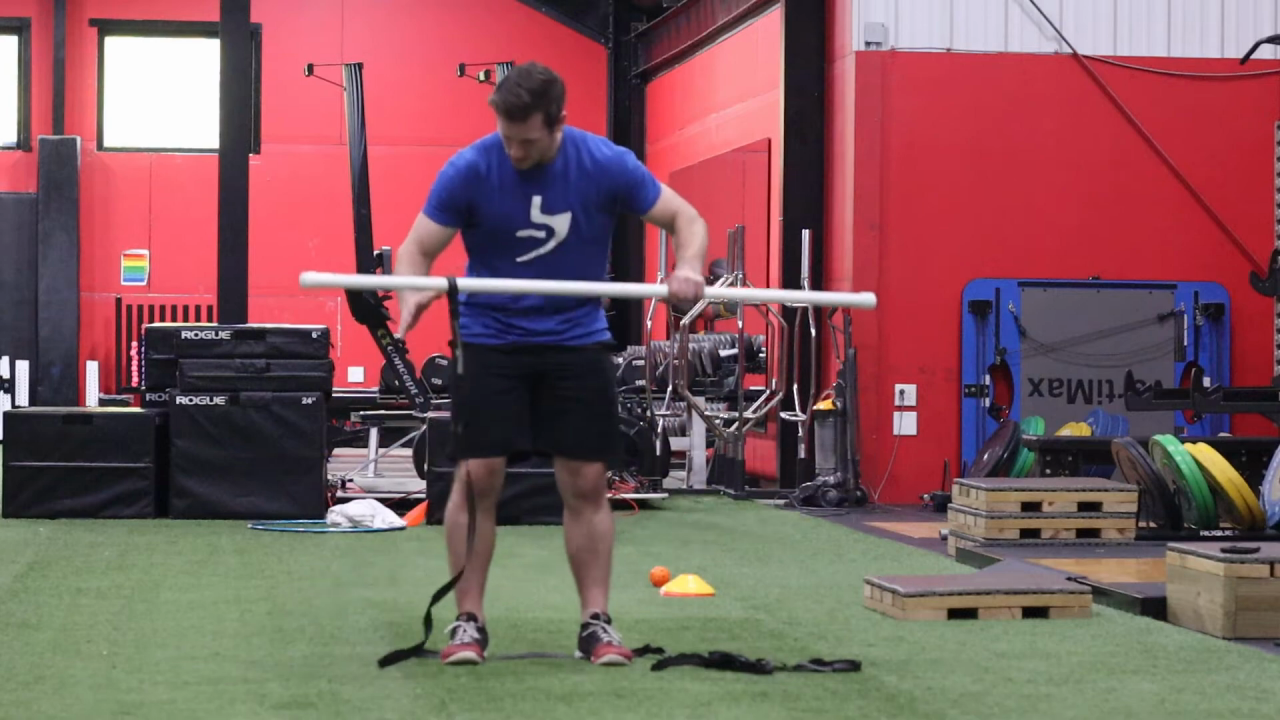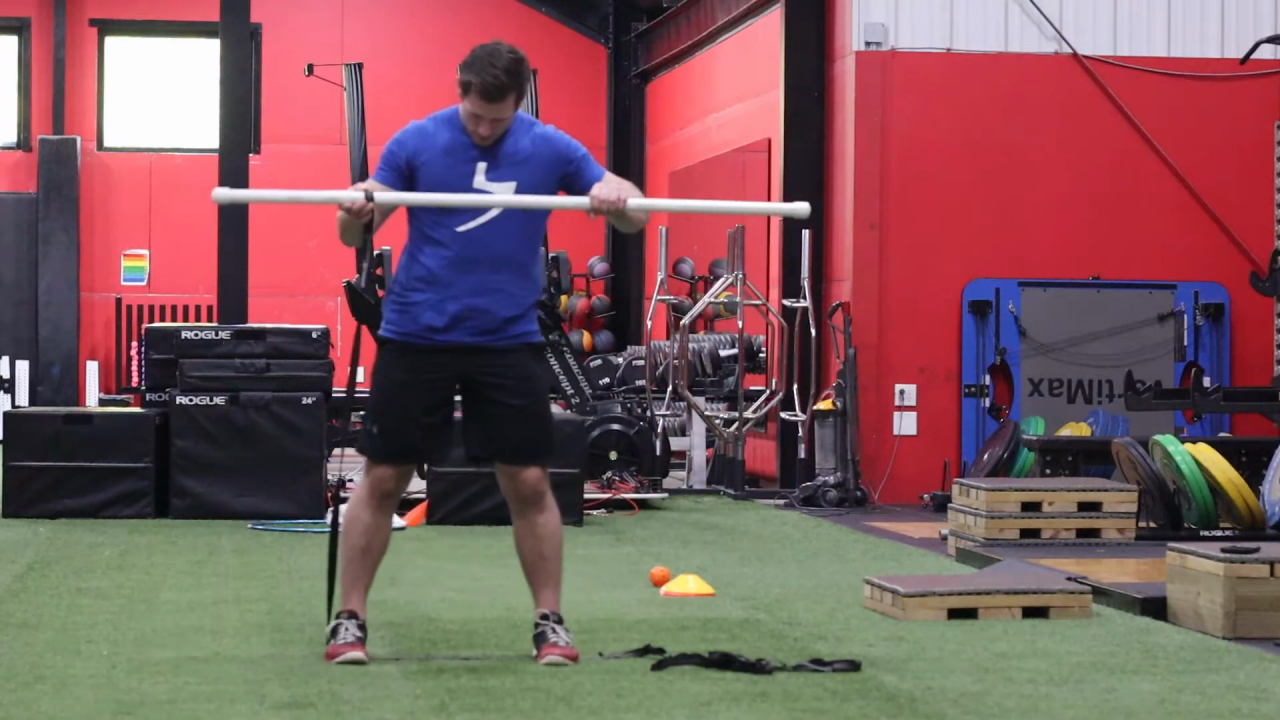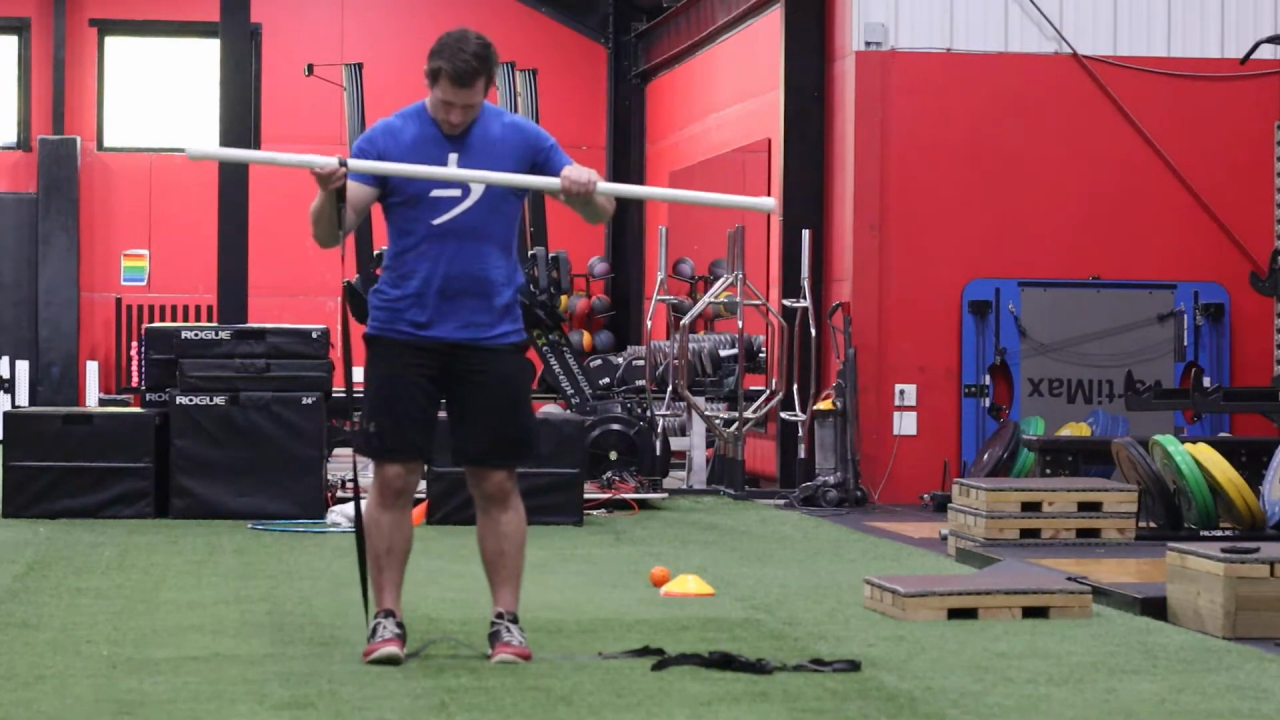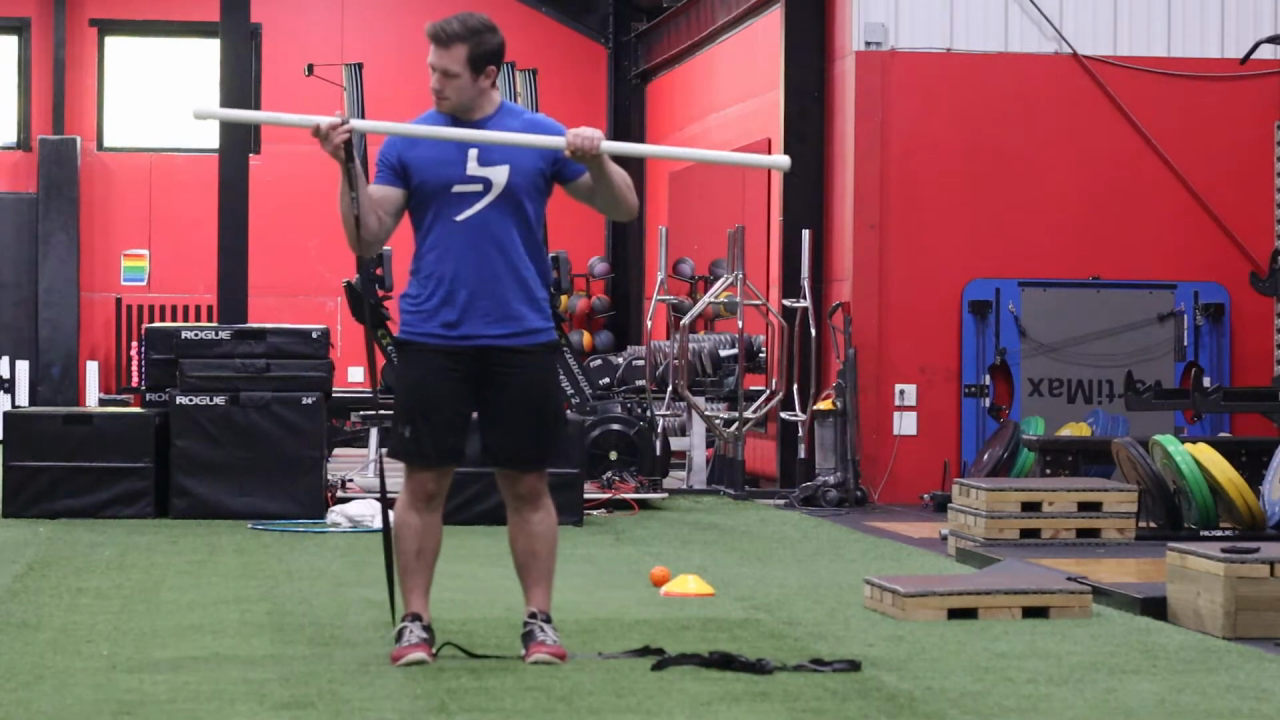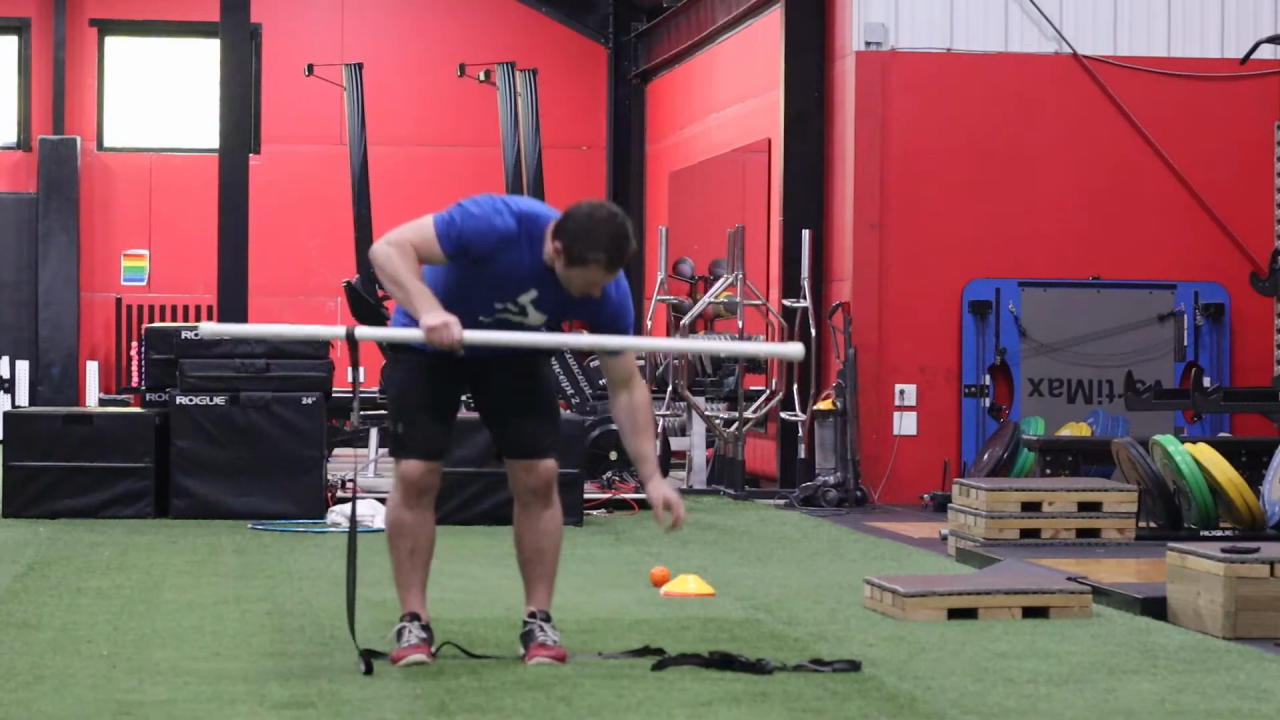
dt=1s
person 1, frame 1
left shoulder: (606, 164)
right shoulder: (468, 170)
left elbow: (685, 218)
right elbow: (418, 248)
left wrist: (688, 266)
right wrist: (410, 294)
left hip: (579, 341)
right hip: (488, 342)
left knee: (586, 483)
right knee: (477, 477)
left ankle: (596, 621)
right ankle: (468, 620)
person 1, frame 2
left shoulder: (552, 149)
right shoulder: (416, 141)
left elbow: (635, 215)
right elbow: (353, 237)
left wrist: (618, 201)
right wrist: (355, 212)
left hip: (508, 341)
right hip: (416, 336)
left knee: (528, 483)
right knee: (383, 479)
left ankle: (549, 621)
right ankle: (349, 617)
person 1, frame 3
left shoulder: (522, 137)
right shoulder: (385, 138)
left elbow: (599, 210)
right elbow: (329, 234)
left wrist: (587, 187)
right wrist: (329, 194)
left hip: (493, 336)
right hip: (403, 333)
left knee: (495, 483)
right knee: (393, 479)
left ankle: (506, 620)
right ankle: (386, 618)
person 1, frame 4
left shoulder: (540, 135)
right shoulder: (406, 142)
left elbow: (623, 209)
right elbow: (367, 241)
left wrist: (597, 160)
right wrist: (348, 170)
left hip: (522, 339)
right hip: (432, 339)
left knee: (526, 484)
right knee: (424, 482)
left ankle: (538, 619)
right ankle: (415, 620)
person 1, frame 5
left shoulder: (606, 288)
right shoulder: (494, 224)
left elbow: (625, 385)
right elbow: (387, 249)
left wrist: (652, 478)
right wrist: (429, 311)
left hip: (515, 358)
right hip: (428, 346)
left knee: (539, 476)
right knee: (416, 474)
left ankle: (538, 620)
right ankle: (412, 621)
